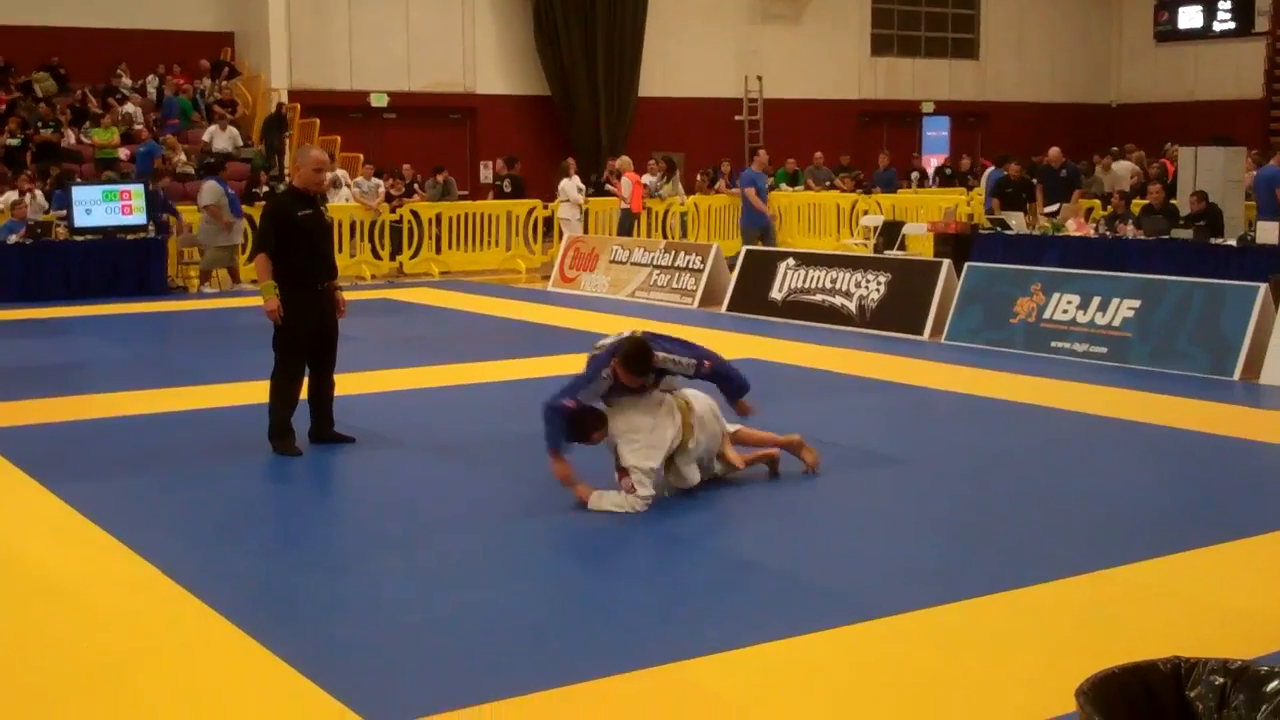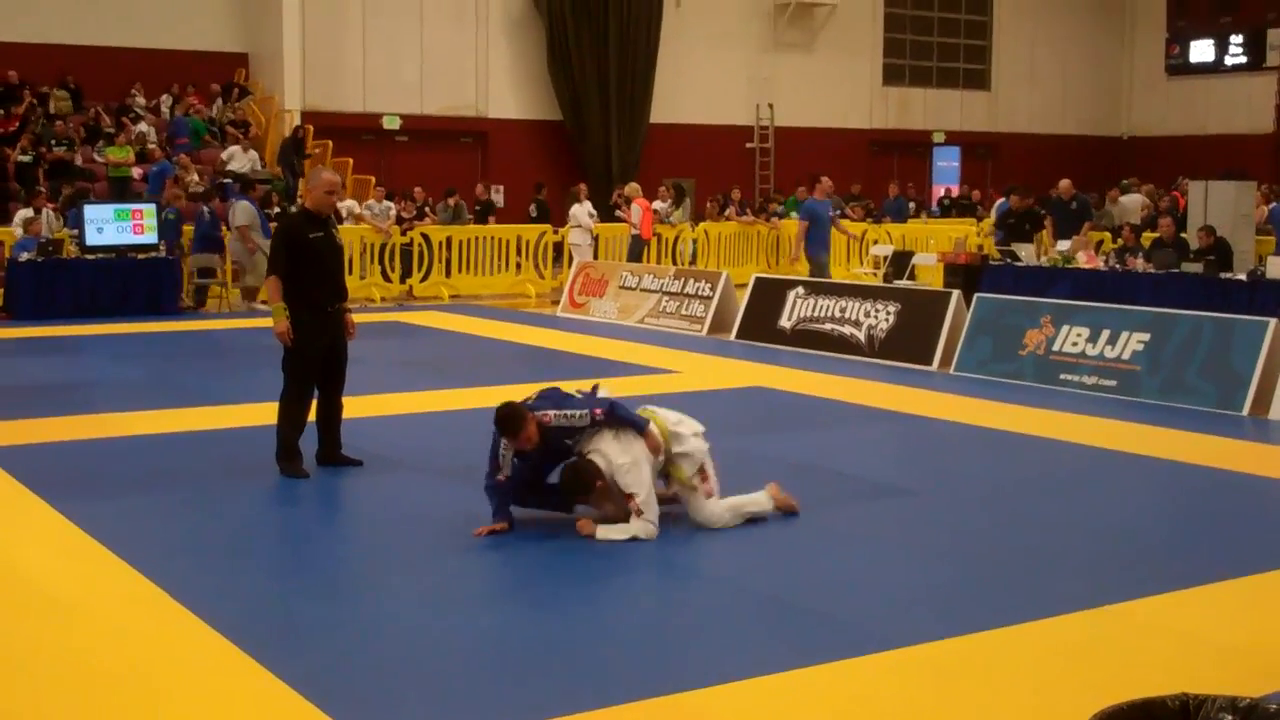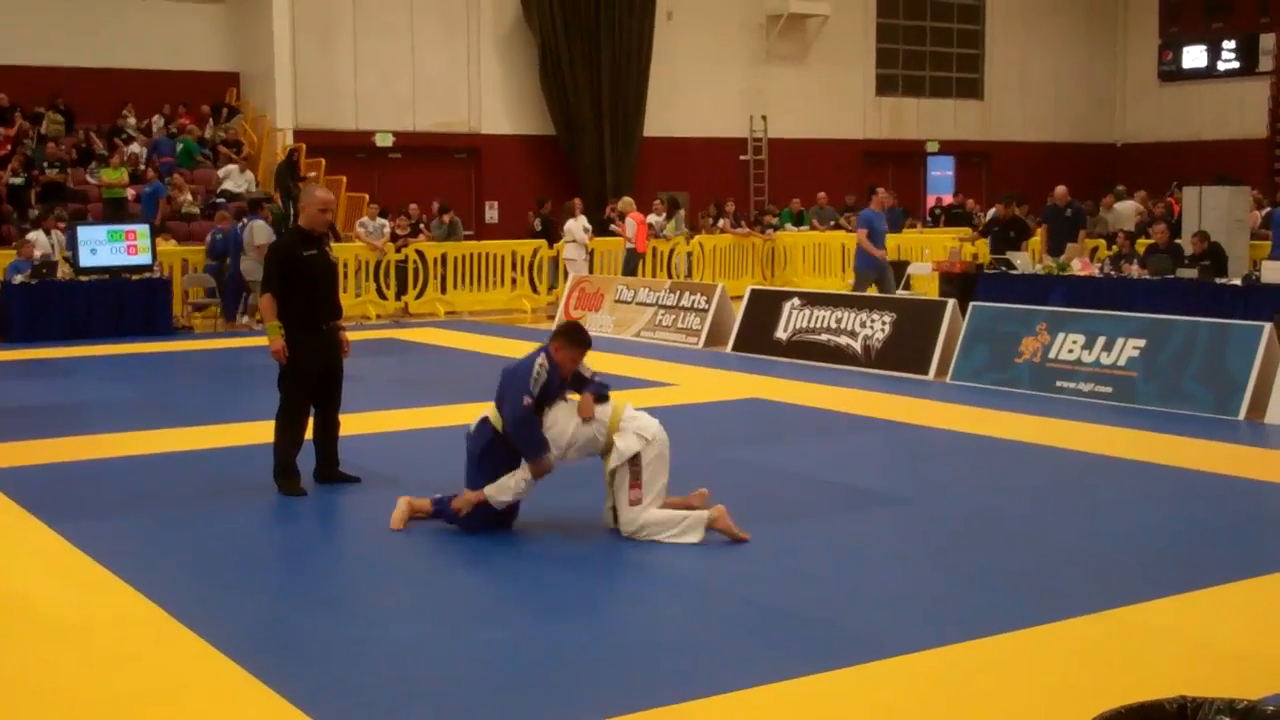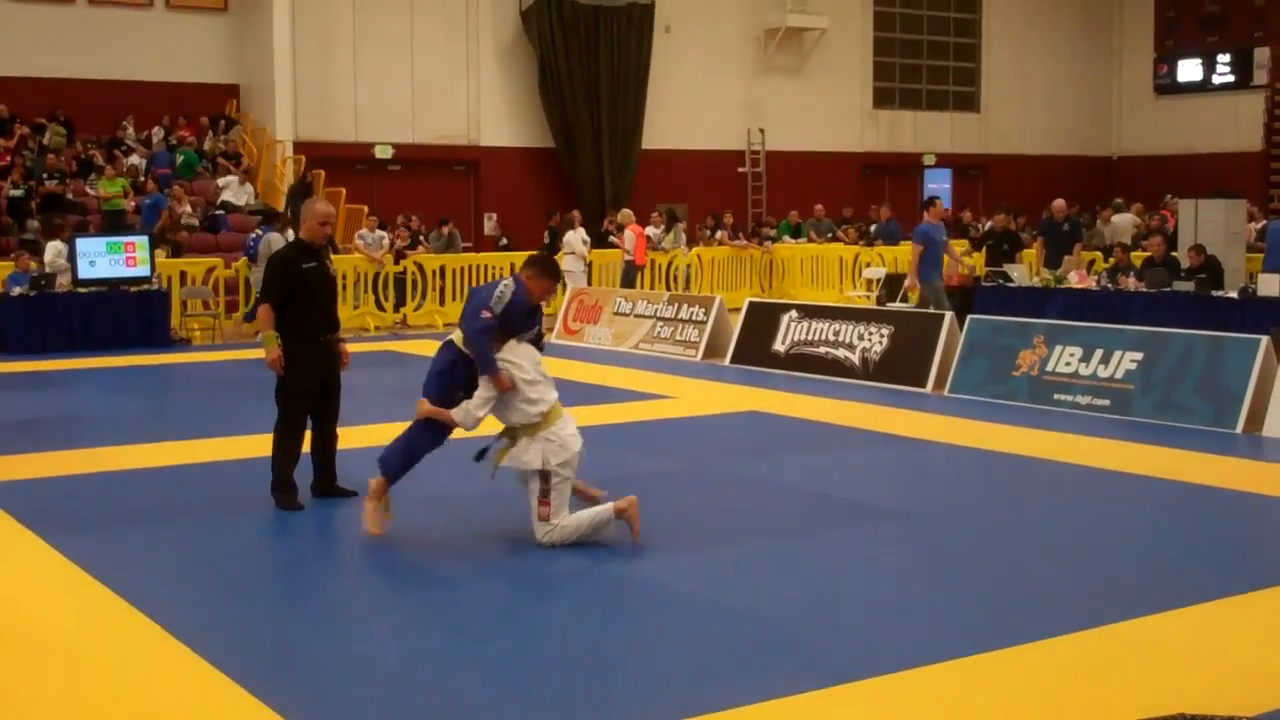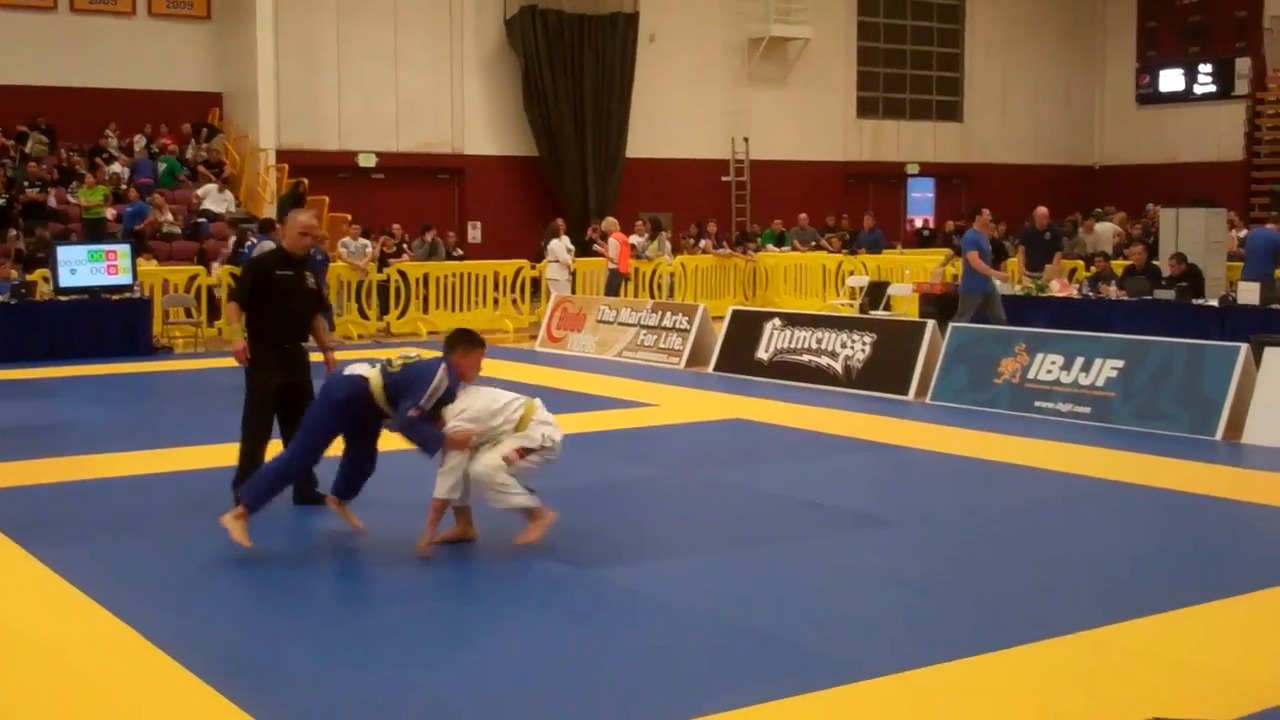
dt=0.5s
person 1, frame 1
left shoulder: (319, 204)
right shoulder: (279, 206)
right elbow: (262, 254)
left wrist: (335, 288)
right wrist: (269, 293)
left hip: (322, 297)
right hip: (293, 299)
left knee: (324, 366)
right knee: (289, 369)
left ankle: (322, 428)
right ankle: (280, 435)
person 1, frame 2
left shoulder: (330, 226)
right shoulder: (291, 227)
right elbow: (274, 275)
left wrist: (344, 310)
right wrist: (279, 315)
left hip: (332, 319)
right hip: (303, 321)
left knee: (332, 389)
right knee: (298, 391)
left ankle: (330, 451)
right ankle: (288, 456)
person 1, frame 3
left shoulder: (324, 243)
right shoulder: (284, 246)
right elbow: (268, 294)
left wrist: (338, 328)
right wrist: (274, 333)
left hip: (326, 336)
right hip: (298, 338)
left knee: (329, 406)
right knee: (294, 409)
left ankle: (328, 468)
right ankle: (286, 474)
person 1, frame 4
left shoulder: (324, 256)
right shoulder: (284, 259)
right elbow: (266, 304)
left wrist: (338, 340)
right wrist: (270, 343)
left hip: (325, 348)
right hip: (296, 351)
left knee: (327, 419)
right knee: (292, 421)
left ankle: (325, 482)
right ankle: (283, 488)
person 1, frame 5
left shoulder: (309, 271)
right shoulder: (262, 265)
left elbow: (315, 314)
right elbow: (235, 303)
left wrist: (326, 348)
right wrist: (238, 335)
left hip: (295, 354)
right hip: (263, 354)
left knee: (299, 423)
right knee: (258, 421)
left ankle: (304, 487)
right ankle: (243, 484)
person 2, frame 1
left shoulder: (633, 450)
right shoulder: (613, 410)
left elbow: (638, 501)
left wrist: (591, 497)
left hip: (695, 434)
right hip: (689, 402)
right knee: (726, 434)
left ankle: (765, 456)
right ankle: (792, 442)
person 2, frame 2
left shoulder: (627, 467)
right shoulder: (588, 452)
left elbow: (646, 528)
left wrist: (596, 530)
left hip: (681, 437)
left knee: (709, 515)
left ankle: (770, 497)
right ankle: (679, 489)
person 2, frame 3
left shoulder: (547, 433)
right shoulder: (550, 412)
left elbow: (523, 479)
left wrist: (477, 496)
left hip: (638, 439)
right hip: (641, 432)
left knee: (635, 524)
right knee: (619, 514)
left ankle: (711, 516)
right ankle: (692, 502)
person 2, frame 4
left shoulder: (498, 364)
right shoulder: (520, 347)
left elbow: (470, 415)
left wrist: (429, 410)
left hip: (549, 443)
right hip: (560, 431)
left knee: (549, 534)
left ankle: (619, 508)
right ankle: (580, 491)
person 2, frame 5
left shoulder: (456, 423)
right shoulder: (451, 403)
left elbow: (449, 476)
left wrist: (430, 527)
left hip: (539, 433)
right hip: (521, 428)
left knee: (482, 471)
right knee: (456, 459)
left ankle: (537, 513)
right ankle: (464, 526)
person 3, frame 1
left shoulder: (662, 357)
right shoulder: (600, 374)
left elbow: (708, 362)
right elbow: (556, 408)
left wrist: (736, 398)
right wrist: (558, 458)
person 3, frame 2
left shoulder: (553, 416)
right shoulder: (506, 442)
left elbow: (607, 410)
right elbow: (498, 482)
left wrist: (646, 431)
right wrist: (501, 518)
right hip: (553, 443)
right knee: (520, 493)
person 3, frame 3
left shoulder: (566, 367)
right shoulder: (537, 367)
left elbow: (596, 384)
right elbow: (519, 416)
left wrist: (589, 396)
right wrist: (538, 457)
left hip: (514, 444)
right hip: (492, 441)
left knee: (500, 521)
right knee: (478, 520)
right ankle: (417, 505)
person 3, frame 4
left shoulder: (531, 310)
right shoulder: (503, 290)
right elbow: (476, 330)
right wrist: (494, 373)
left hip: (473, 370)
right hip: (454, 364)
left knee: (436, 429)
right knee: (429, 428)
left ankle: (382, 482)
right ankle: (378, 490)
person 3, frame 5
left shoulder: (440, 370)
right shoulder: (441, 377)
left elbow: (422, 417)
right elbow: (407, 423)
right wrist: (446, 439)
left hip: (362, 397)
right hip: (348, 395)
left knee: (363, 460)
right knee: (300, 456)
left ankle: (339, 500)
right ankle: (239, 514)
